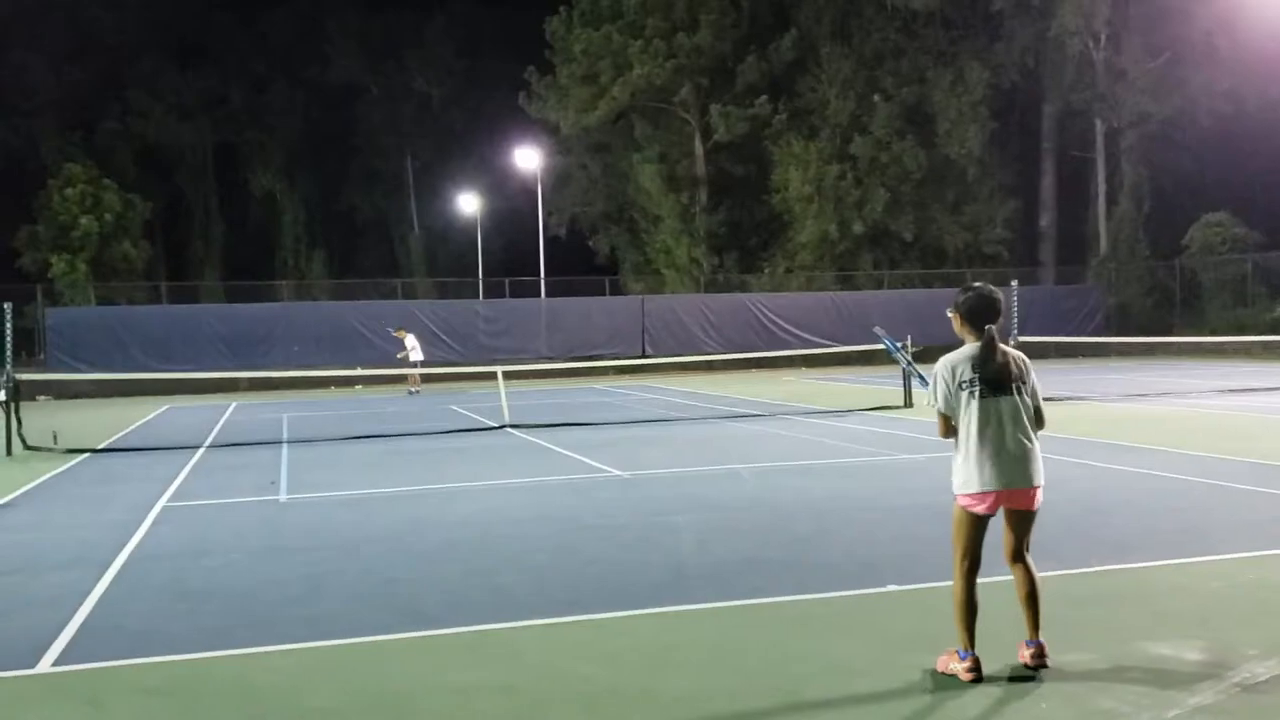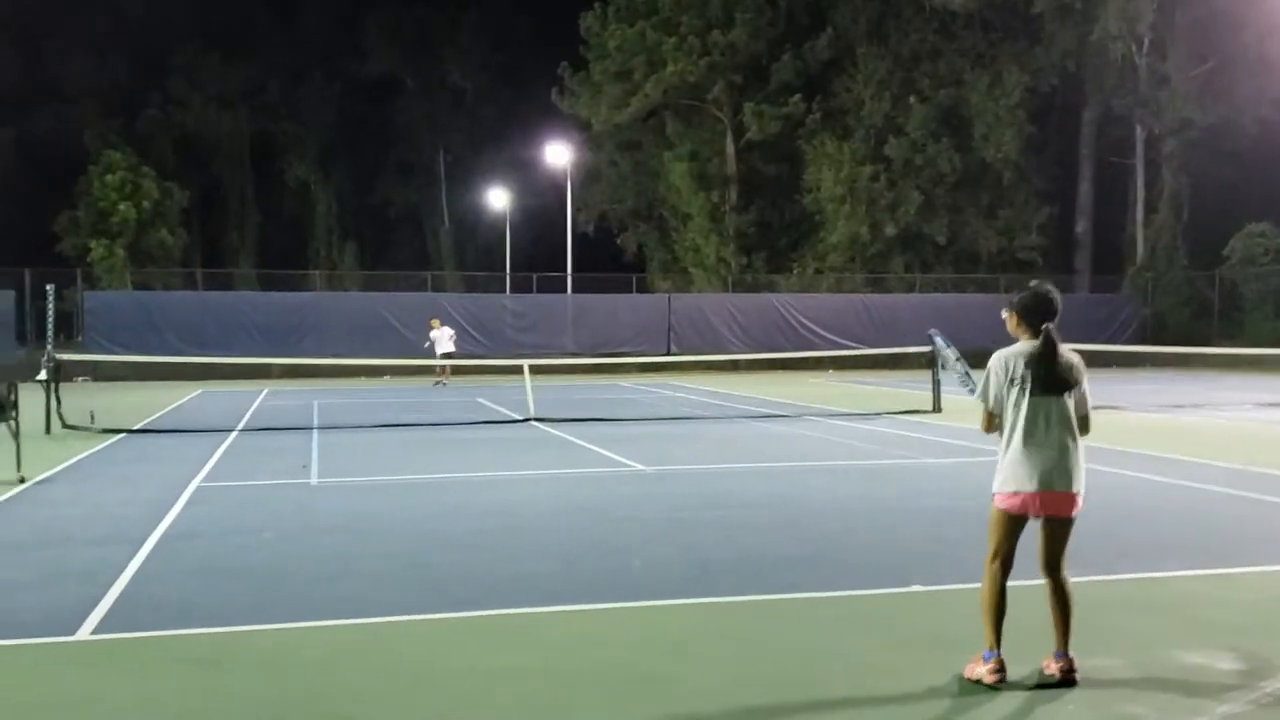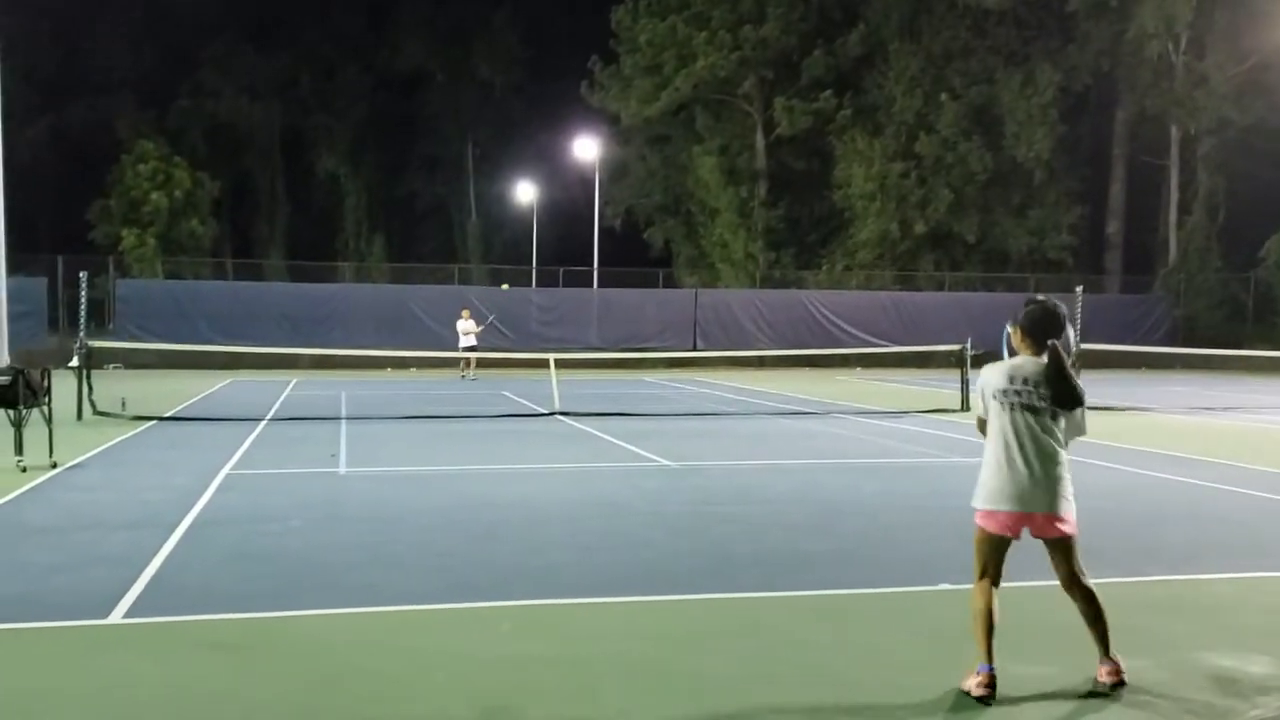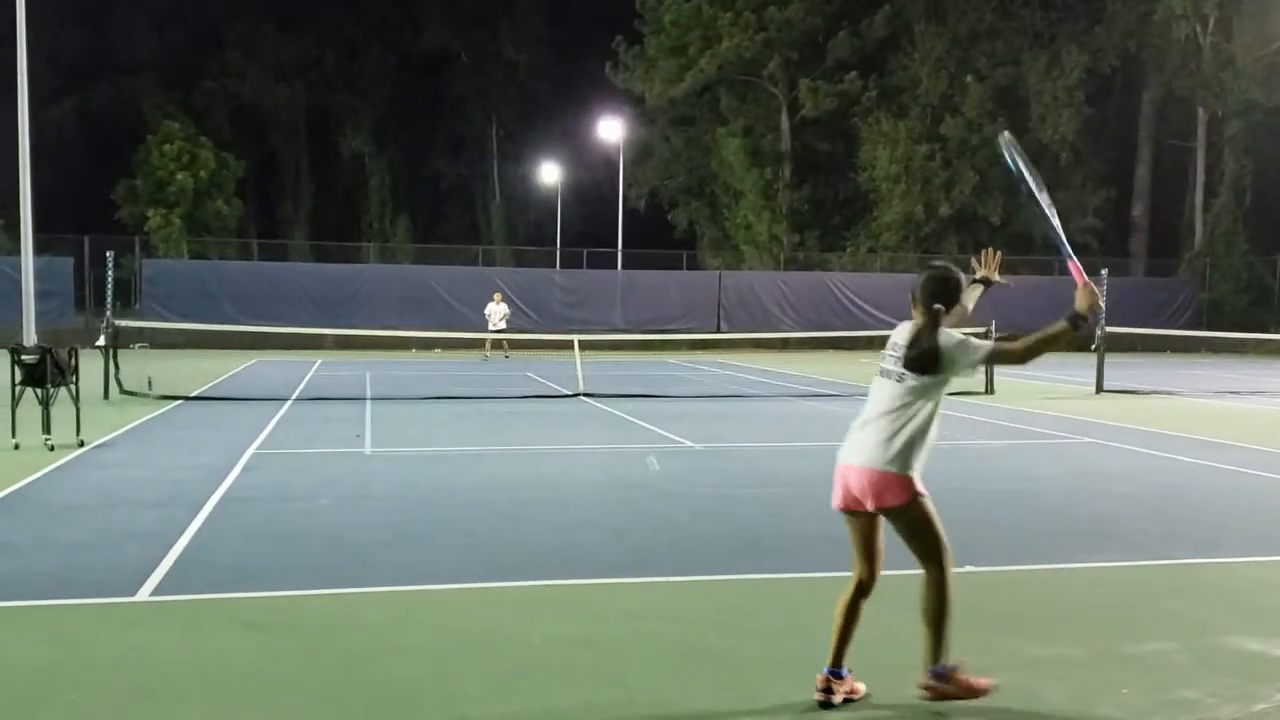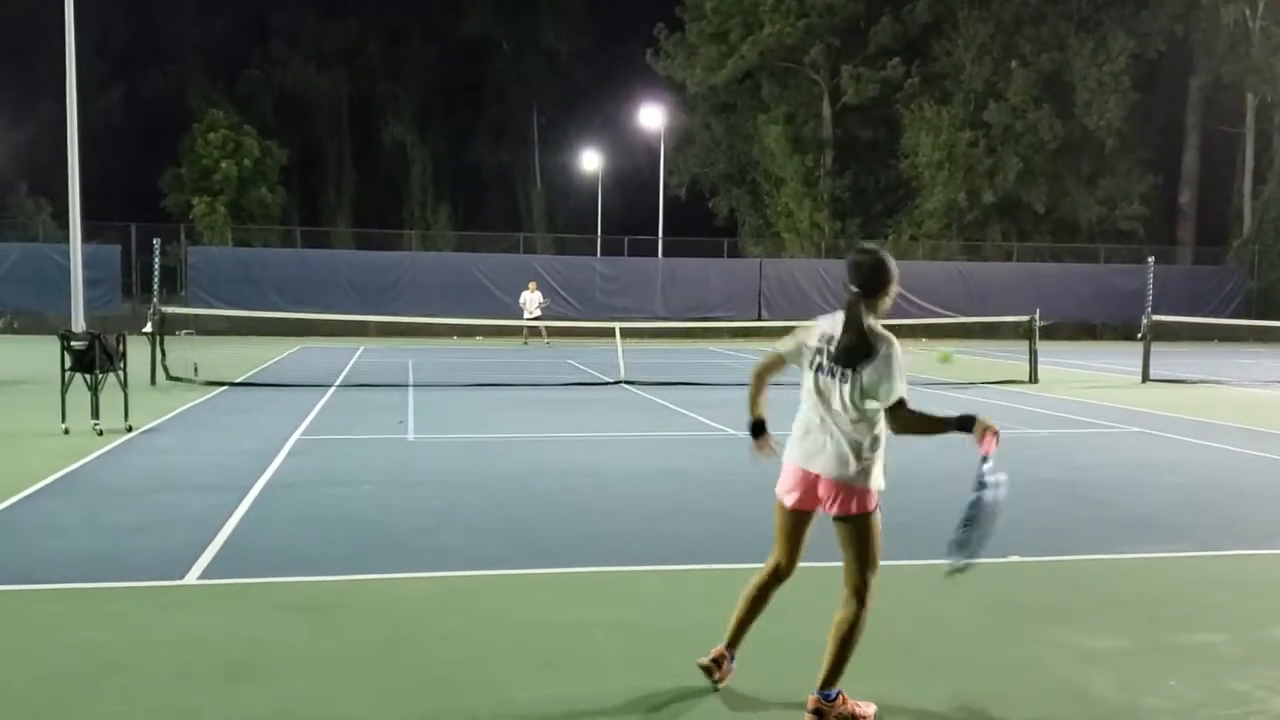
dt=0.5s
person 1, frame 1
left shoulder: (950, 365)
right shoulder: (1018, 361)
left elbow: (945, 430)
right elbow: (1039, 421)
left hip: (977, 480)
right hip: (1024, 475)
left knee: (965, 567)
right knee: (1019, 556)
left ankle: (966, 657)
right ankle: (1034, 645)
person 1, frame 2
left shoulder: (1003, 361)
right shoulder: (1071, 364)
left elbow: (988, 427)
right elbow: (1083, 428)
left hip: (1018, 479)
right hip: (1064, 480)
left knee: (997, 566)
right knee: (1053, 568)
left ankle: (992, 660)
right ankle: (1062, 659)
person 1, frame 3
left shoulder: (992, 374)
right shoulder: (1071, 386)
right elbow: (1064, 441)
left hip: (999, 498)
right hip: (1051, 498)
left knee: (985, 581)
right knee: (1074, 580)
left ankle: (984, 675)
right ankle: (1108, 663)
person 1, frame 4
left shoulder: (902, 333)
right shoulder: (947, 345)
left elbow: (941, 319)
right elbow: (1017, 352)
left wrist: (980, 283)
right wrist: (1076, 320)
left hip: (851, 465)
right hip: (887, 472)
left knee: (864, 576)
right knee: (937, 568)
left ankle: (832, 679)
right ankle: (939, 673)
person 1, frame 5
left shoulder: (817, 328)
right shoulder: (883, 346)
left elbow: (761, 371)
right elbow: (899, 420)
left wrist: (757, 425)
right wrist: (967, 423)
left hip: (801, 463)
right hip: (851, 477)
left knee: (779, 566)
right knee: (857, 592)
left ankle: (725, 655)
